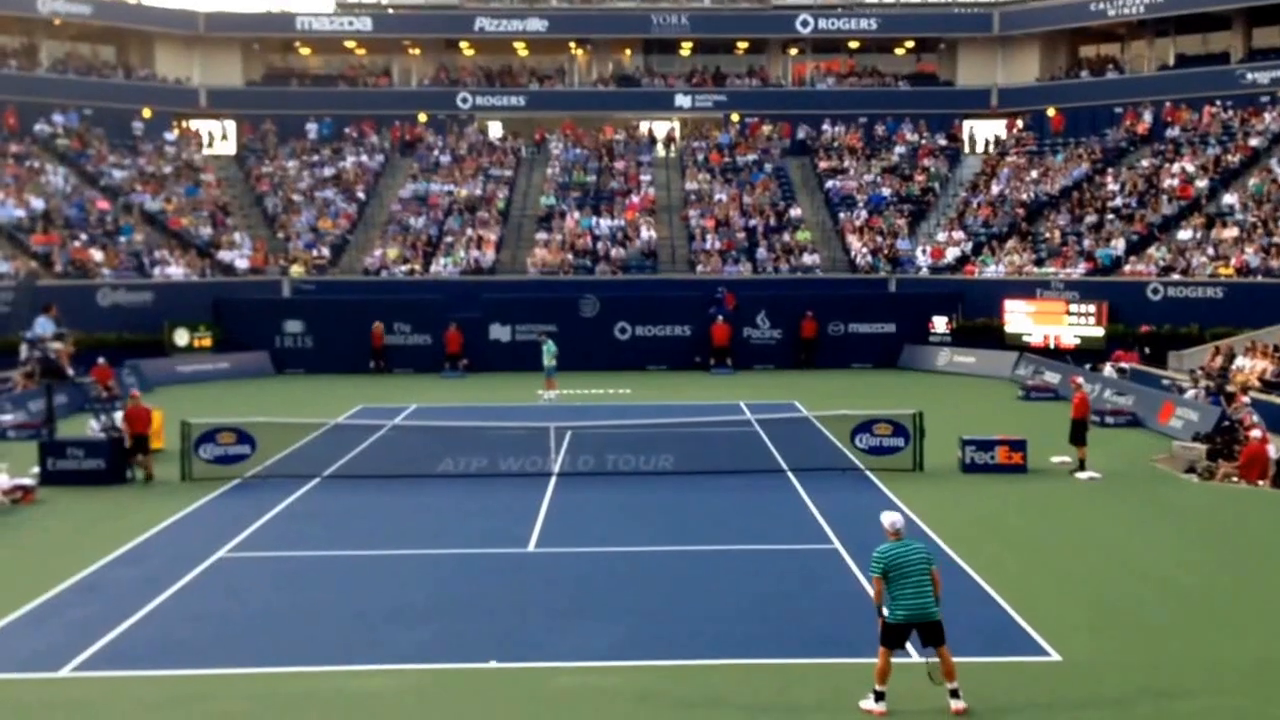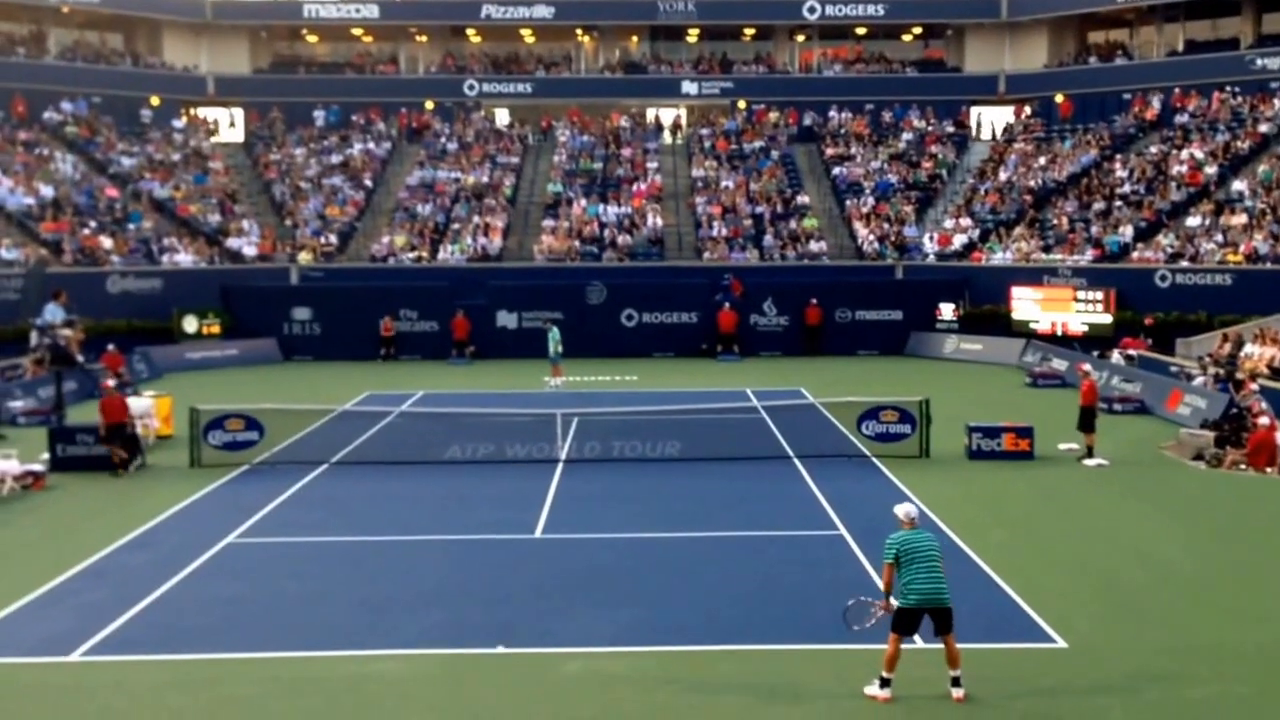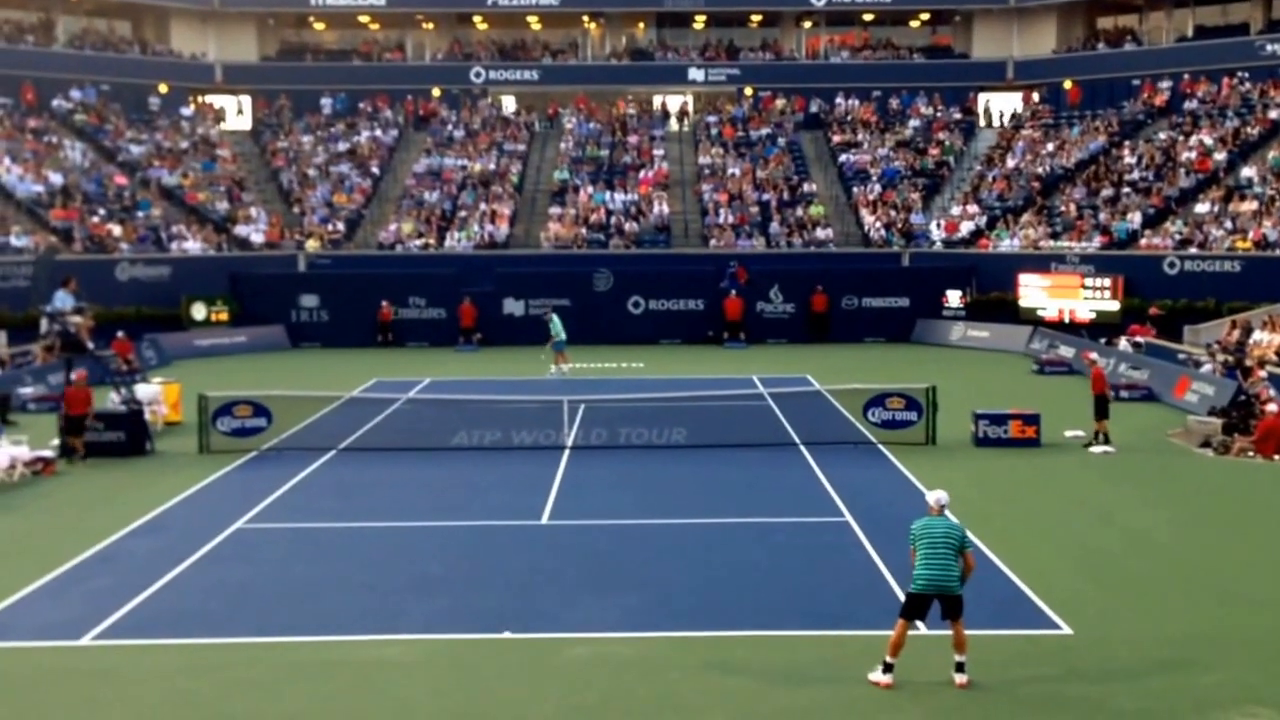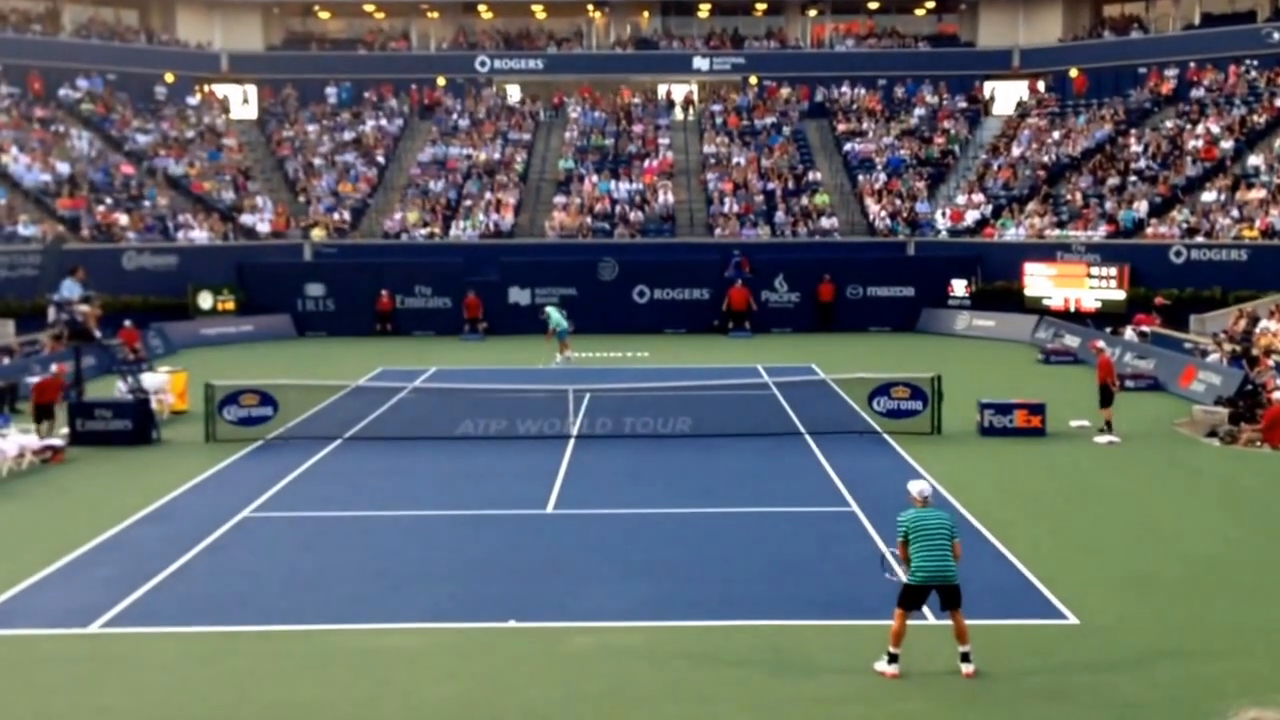
dt=0.5s
person 1, frame 1
left shoulder: (880, 553)
right shoulder: (921, 548)
left elbow: (878, 588)
right elbow: (935, 580)
left wrist: (880, 614)
right wrist: (937, 604)
left hip: (899, 614)
right hip: (929, 611)
left knee: (884, 653)
right knee: (943, 652)
left ankle: (878, 701)
right ankle: (956, 699)
person 1, frame 2
left shoulder: (894, 540)
right shoulder: (932, 539)
left elbow: (888, 576)
left wrist: (887, 599)
left hip: (911, 599)
right hip: (941, 597)
left knee: (895, 639)
right knee: (948, 640)
left ankle: (884, 687)
right ankle: (957, 687)
person 1, frame 3
left shoulder: (917, 525)
right shoulder: (958, 528)
right elbow: (970, 564)
right wrist: (960, 582)
left hip: (921, 584)
right hip: (950, 585)
left knee: (902, 625)
right knee: (957, 624)
left ankle: (886, 672)
right ankle: (960, 673)
person 1, frame 4
left shoulder: (905, 517)
right shoulder: (945, 517)
left elbow: (903, 554)
right elbow: (957, 553)
left hip: (919, 575)
right hip: (947, 575)
left knee: (900, 614)
right knee: (957, 615)
left ankle: (892, 663)
right ankle: (966, 662)
